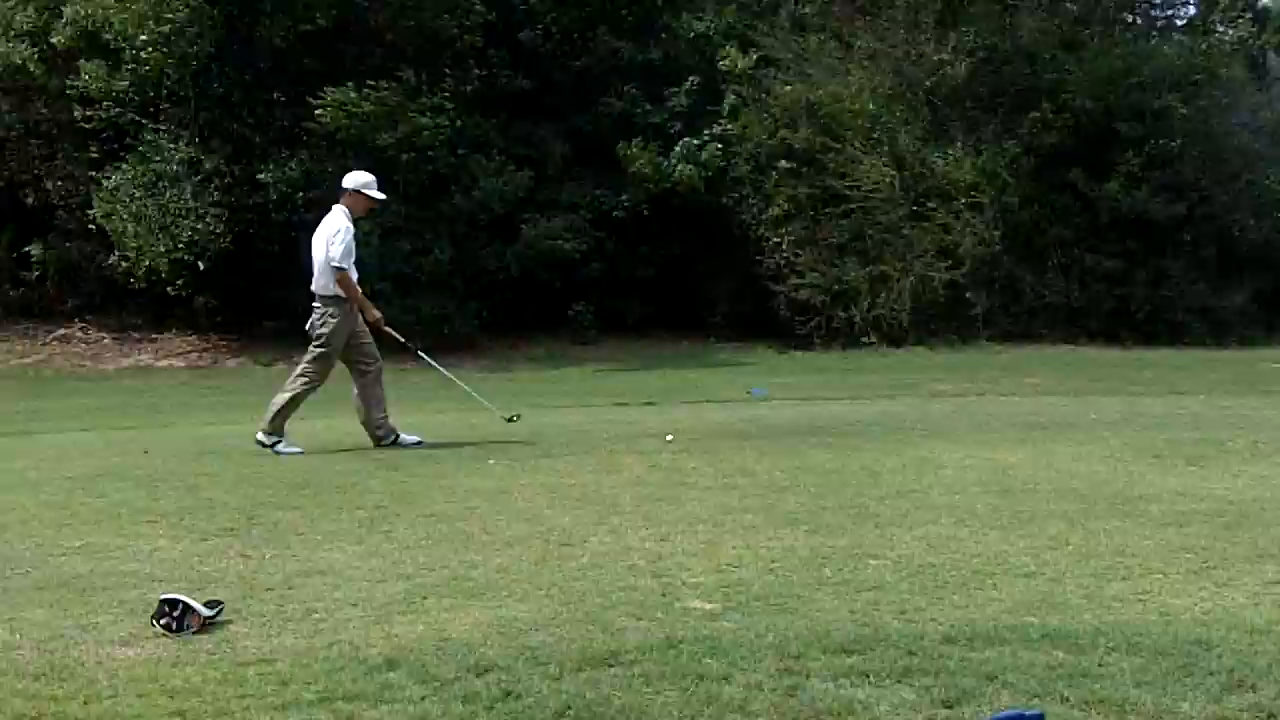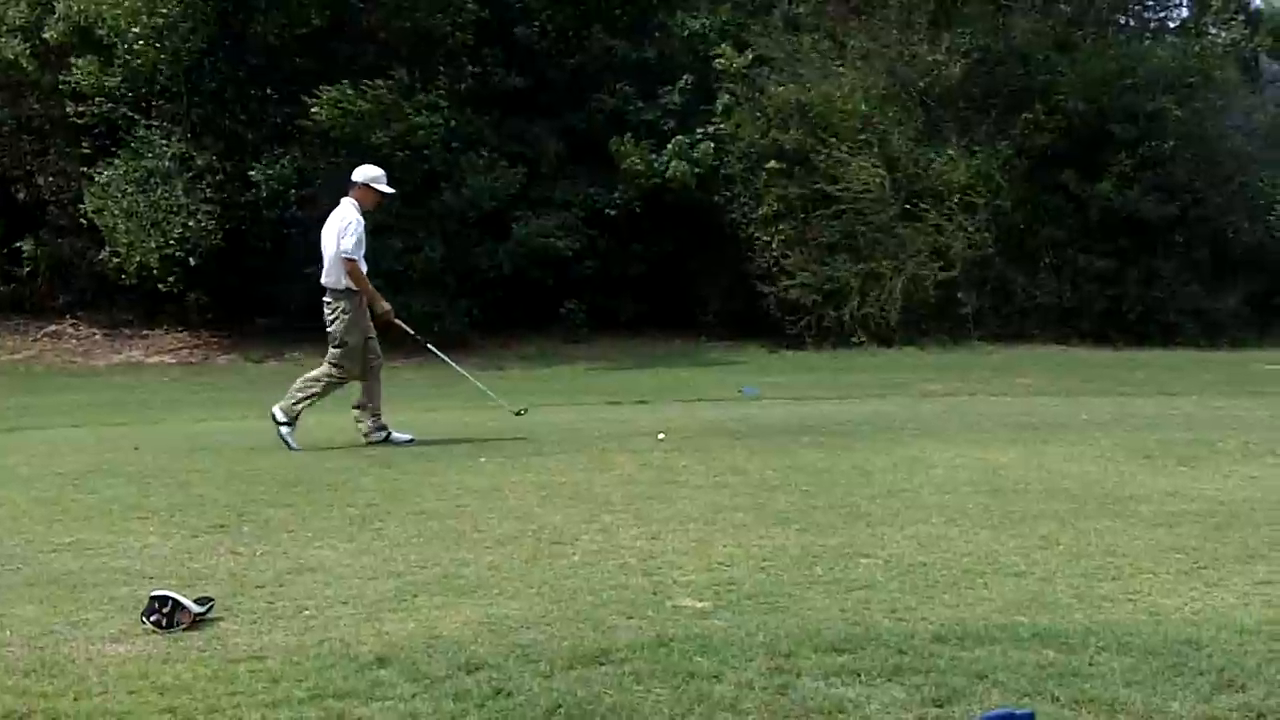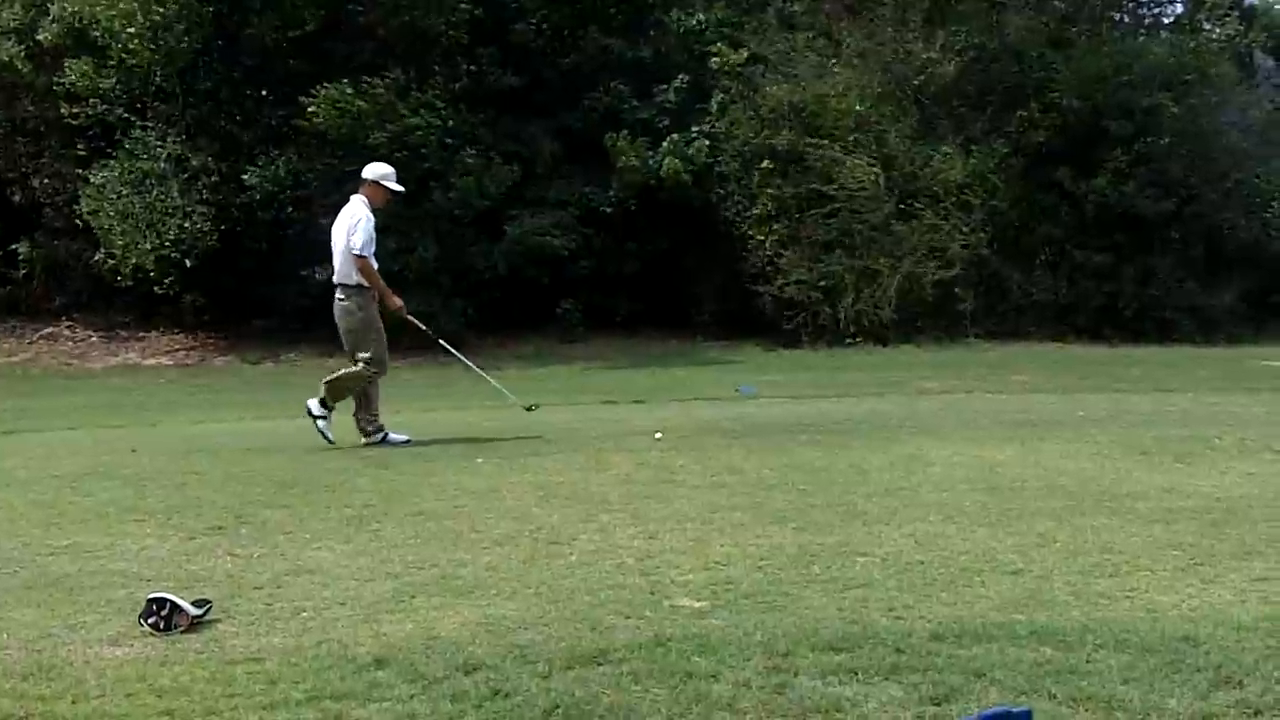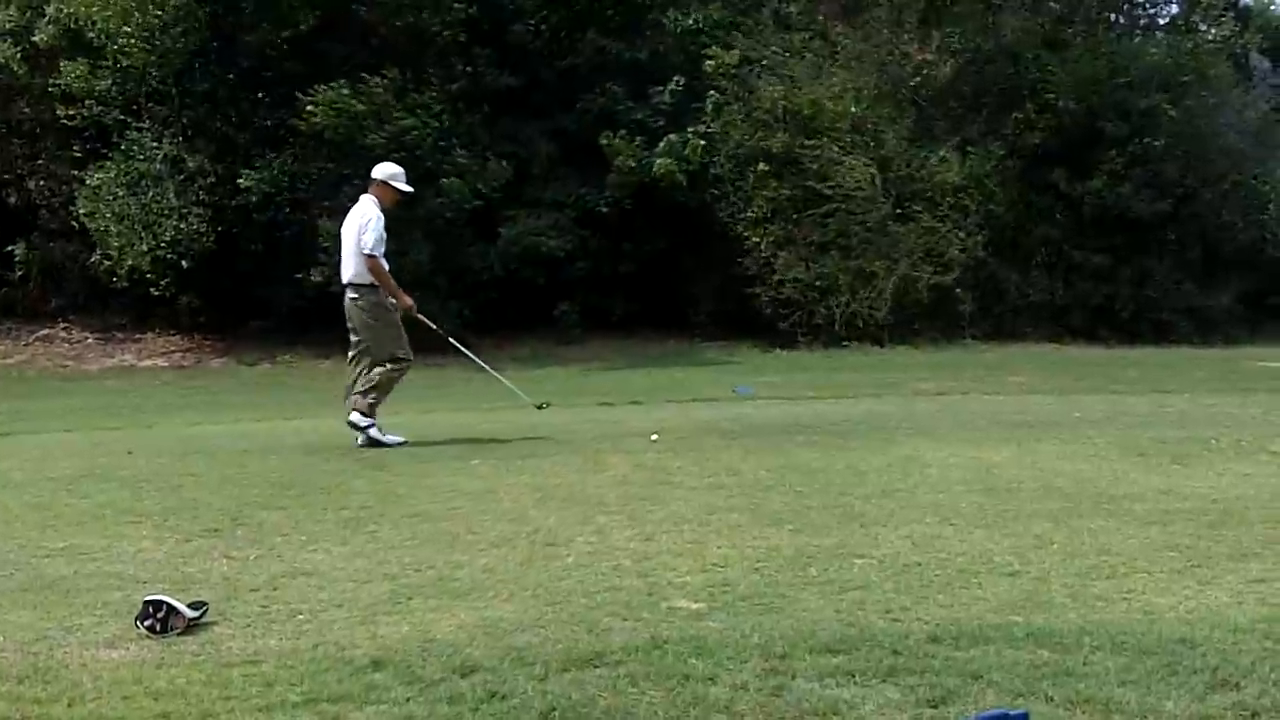
dt=0.1s
person 1, frame 1
left shoulder: (330, 221)
right shoulder: (343, 226)
right elbow: (341, 275)
right wrist: (368, 309)
left hip: (341, 308)
right hip: (336, 308)
left knee: (369, 366)
right knee: (314, 372)
left ankle: (382, 431)
right ankle: (271, 431)
person 1, frame 2
left shoulder: (338, 214)
right shoulder: (352, 219)
right elbow: (351, 267)
right wrist: (378, 300)
left hip: (350, 301)
right hip: (345, 301)
left knee: (370, 362)
right knee: (340, 368)
left ankle: (374, 428)
right ankle: (287, 411)
person 1, frame 3
left shoulder: (348, 212)
right shoulder: (362, 215)
right elbow: (362, 263)
right wrist: (389, 297)
left hip: (347, 295)
right hip: (357, 297)
left knee: (366, 363)
right knee: (372, 363)
left ankle: (370, 428)
right ankle: (322, 403)
person 1, frame 4
left shoulder: (357, 211)
right shoulder: (372, 214)
right elbow: (373, 263)
left wrist: (389, 295)
right wrist: (400, 295)
left hip: (356, 295)
right hip: (368, 296)
left knee: (365, 362)
right knee: (399, 358)
left ankle: (368, 429)
right ankle: (361, 411)
